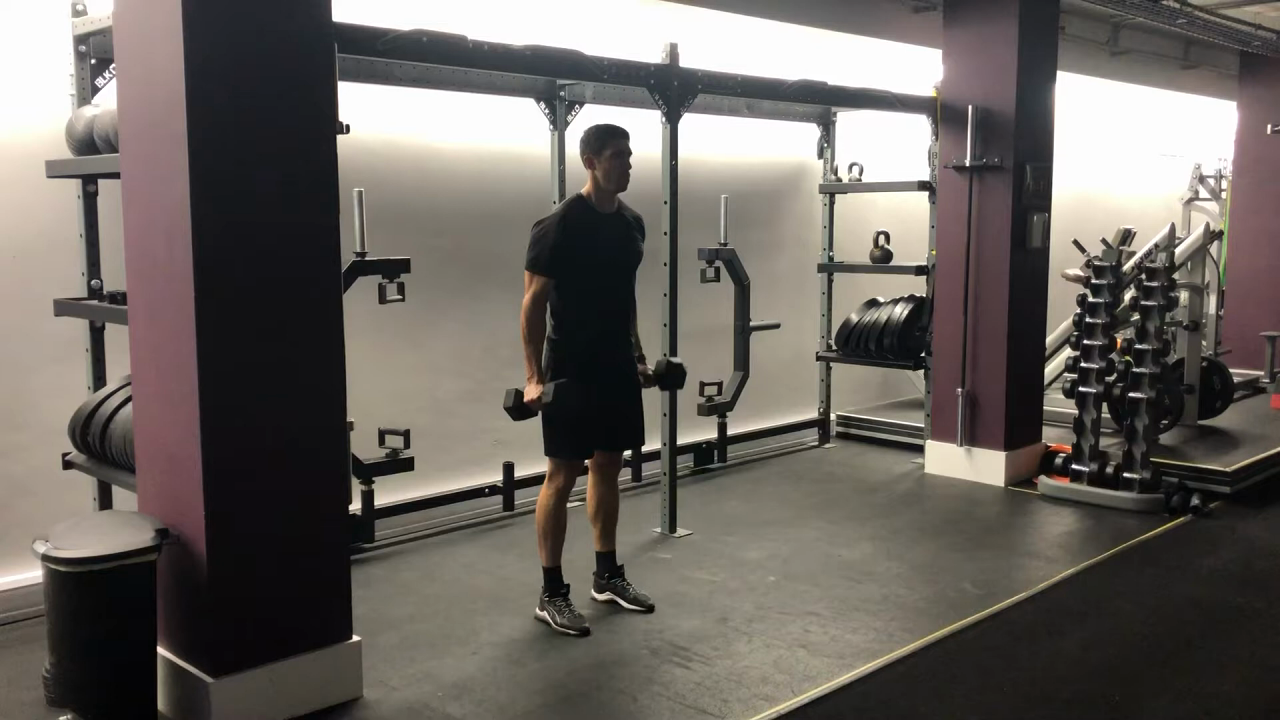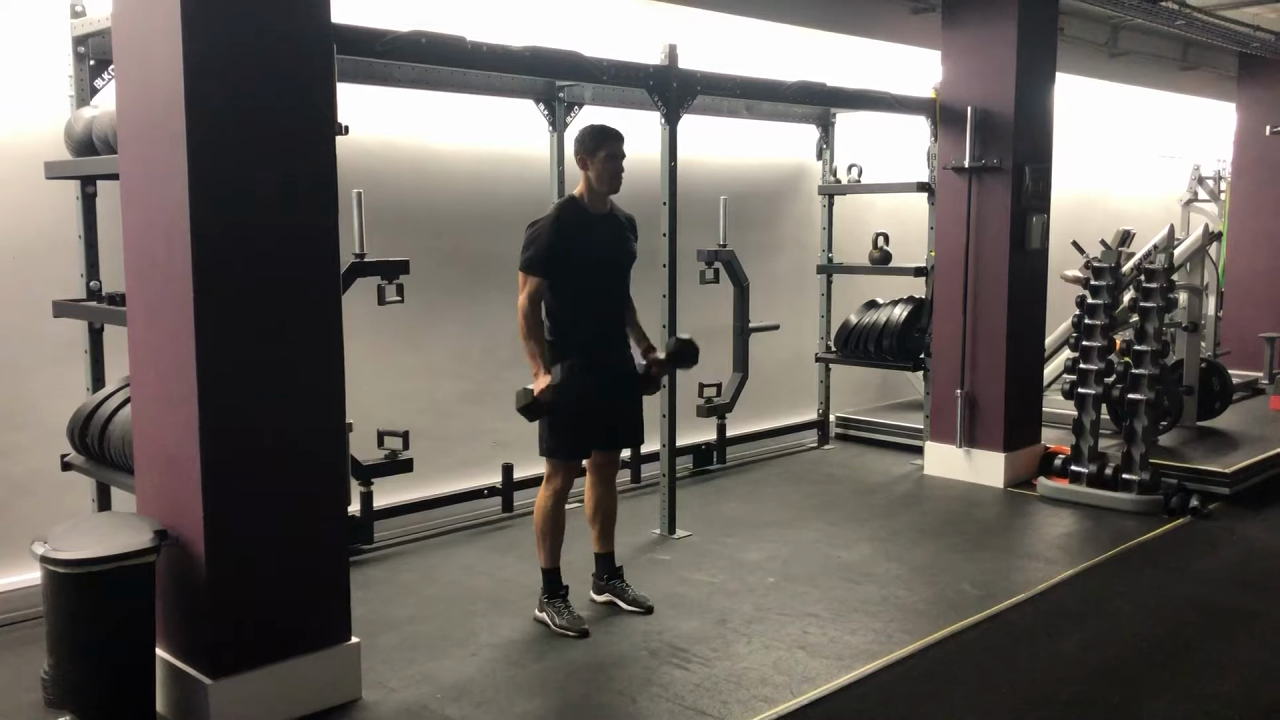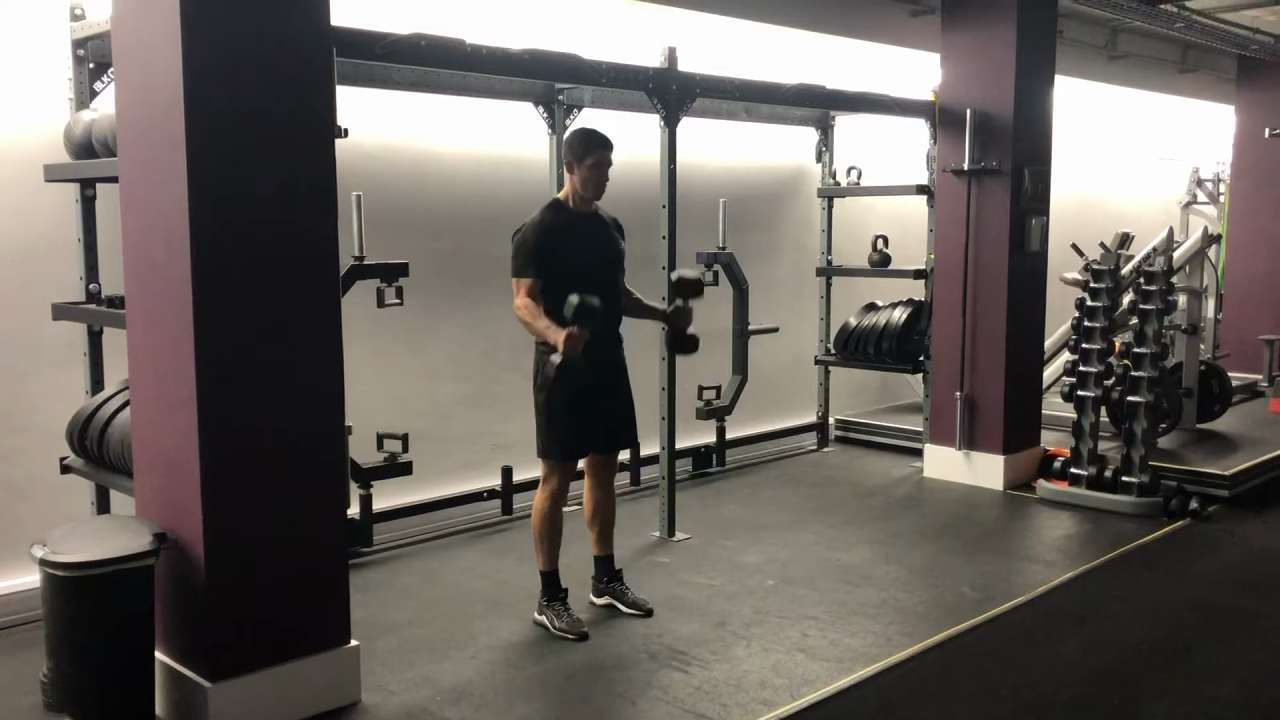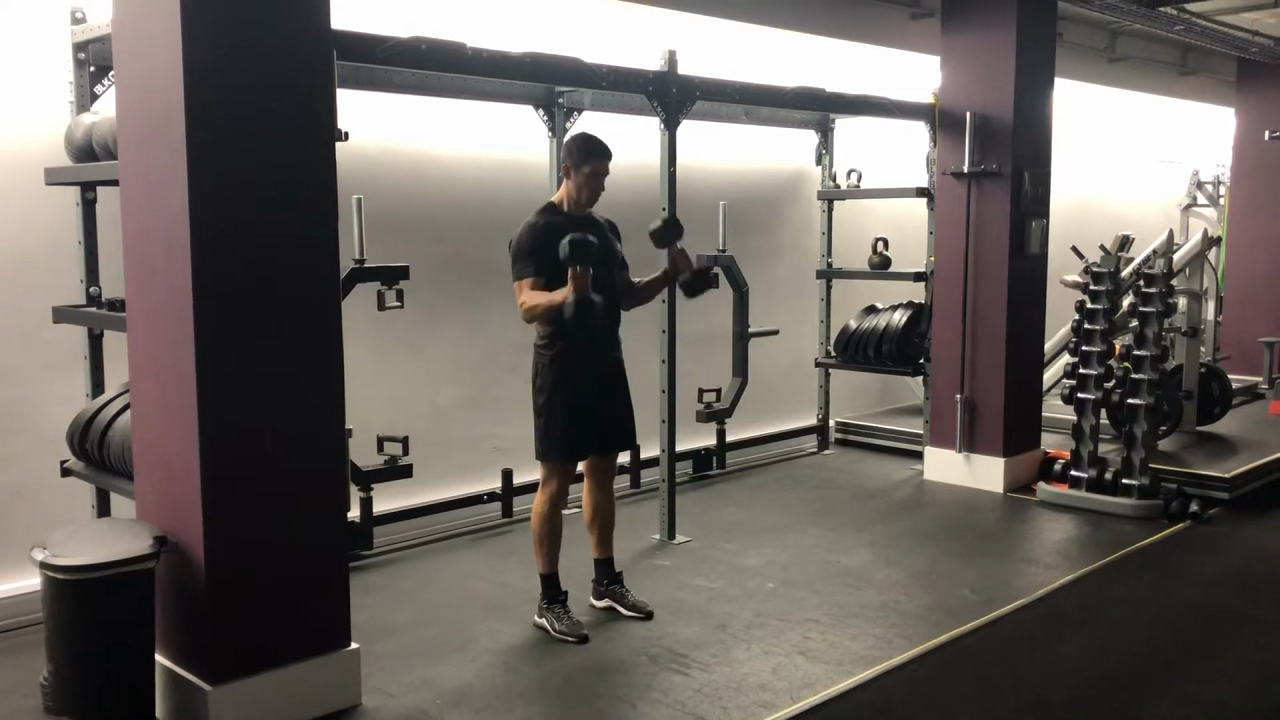
dt=0.2s
person 1, frame 1
left shoulder: (632, 223)
right shoulder: (561, 225)
right elbow: (533, 302)
left wrist: (638, 356)
right wrist: (534, 376)
left hip: (619, 366)
right hip: (572, 370)
left knee: (608, 469)
right knee: (563, 477)
left ankle: (608, 575)
right ankle: (552, 593)
person 1, frame 2
left shoulder: (625, 223)
right shoulder: (555, 226)
right elbow: (529, 301)
left wrist: (646, 349)
right wrist: (541, 369)
left hip: (615, 363)
right hip: (569, 370)
left knee: (606, 469)
right knee: (560, 477)
left ankle: (606, 576)
right ankle: (551, 595)
person 1, frame 3
left shoulder: (610, 226)
right shoulder: (541, 228)
right elbow: (523, 302)
left wrist: (662, 314)
right wrist: (556, 336)
left hip: (610, 363)
right hip: (566, 369)
left knee: (604, 471)
right knee: (557, 480)
left ankle: (606, 579)
right ankle: (550, 597)
person 1, frame 4
left shoulder: (605, 228)
right shoulder: (538, 231)
left elbow: (626, 295)
right elbow: (527, 306)
left wrist: (667, 276)
right wrist: (566, 296)
left hip: (606, 365)
right hip: (562, 370)
left knee: (603, 472)
right knee: (556, 481)
left ankle: (606, 582)
right ankle: (550, 600)
